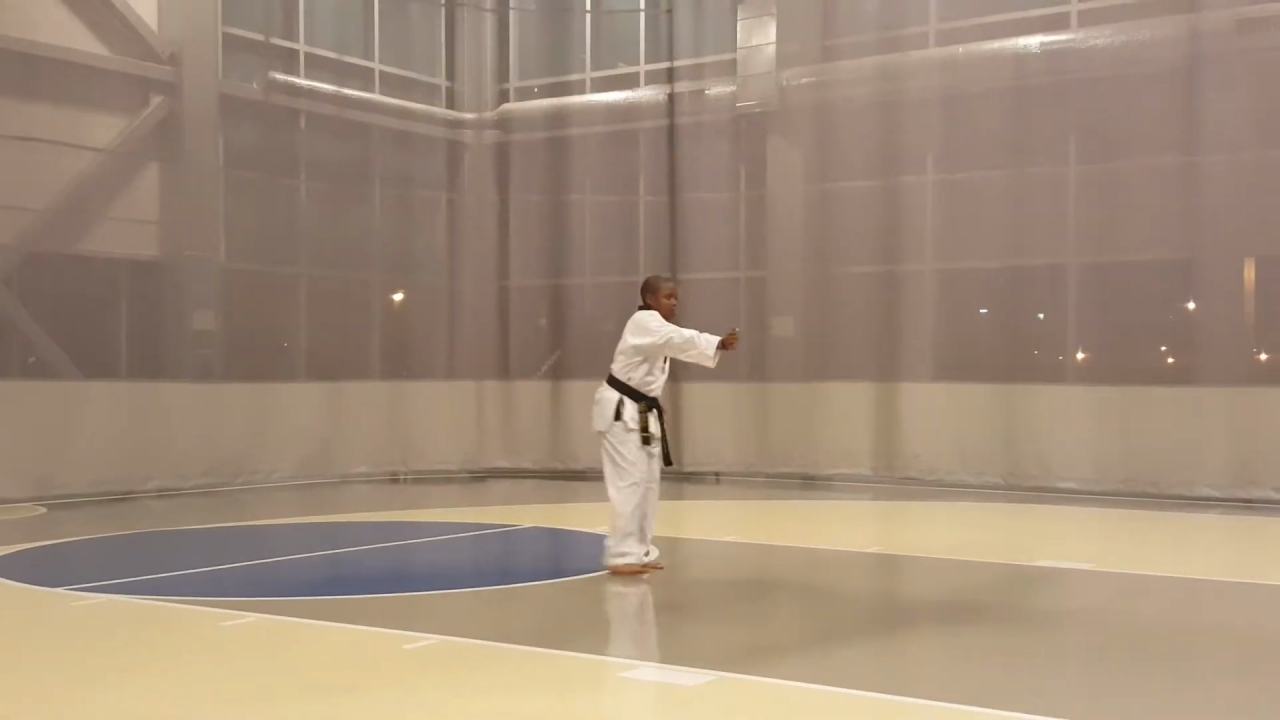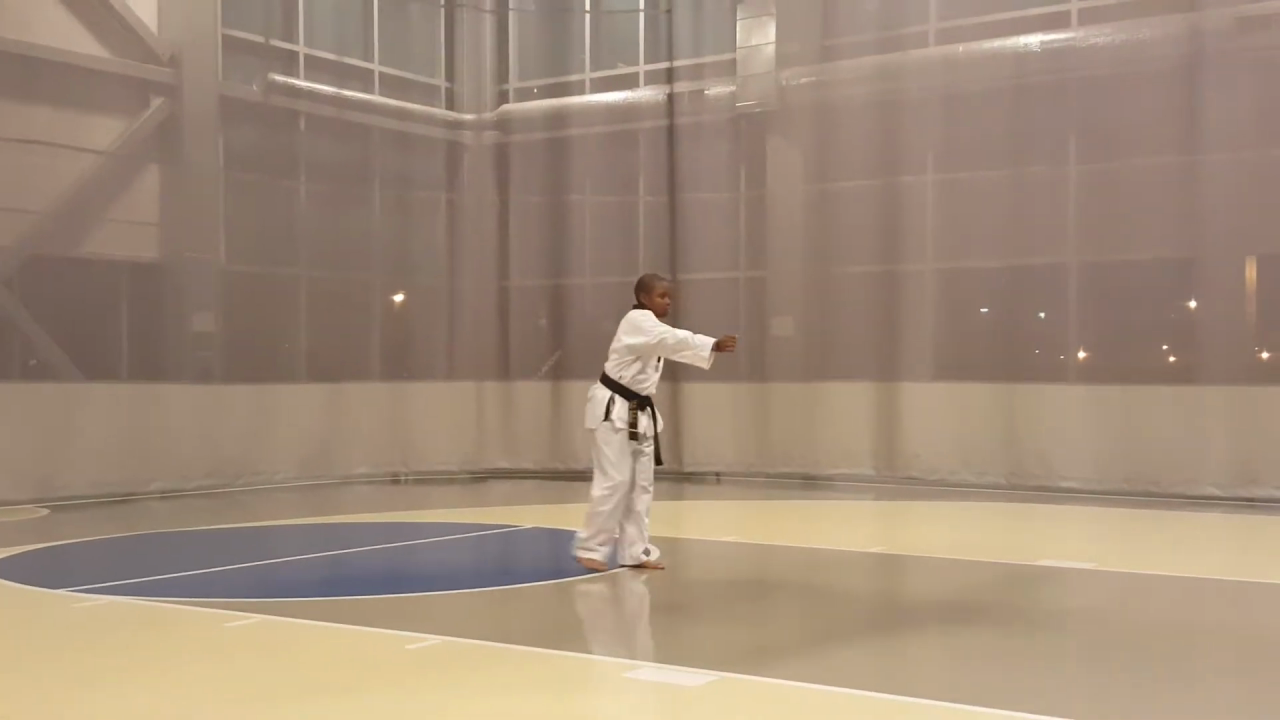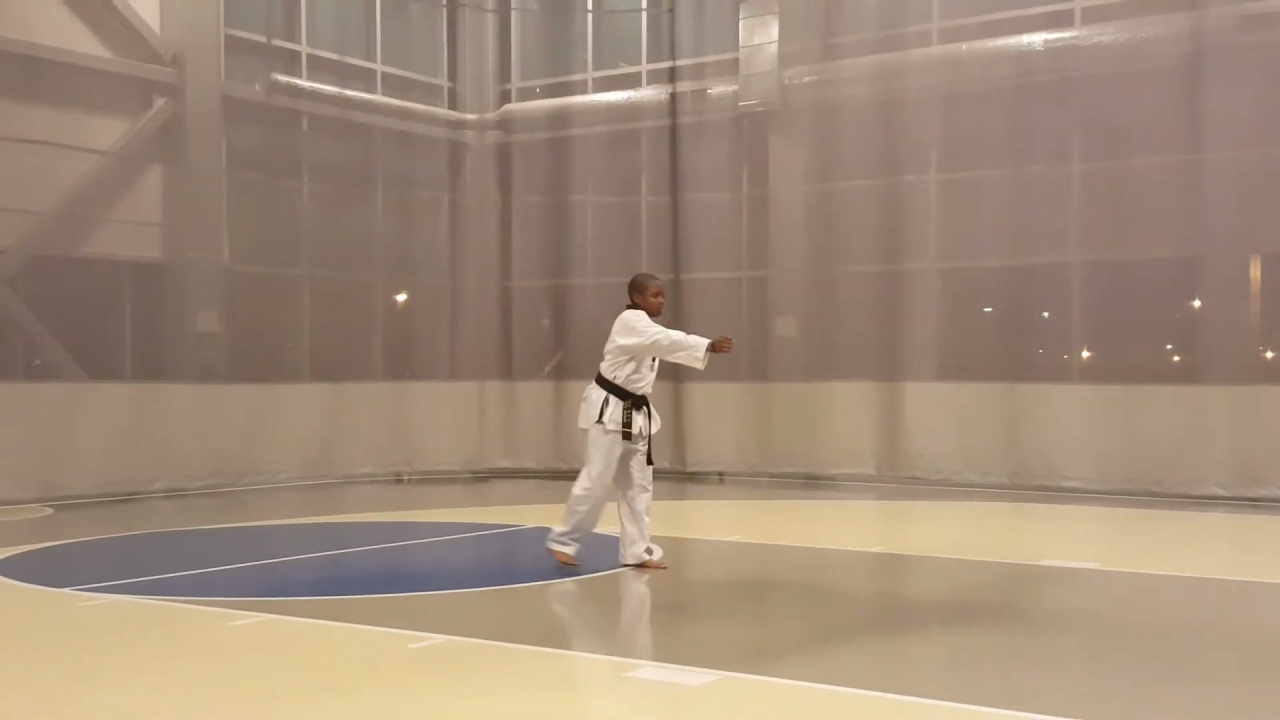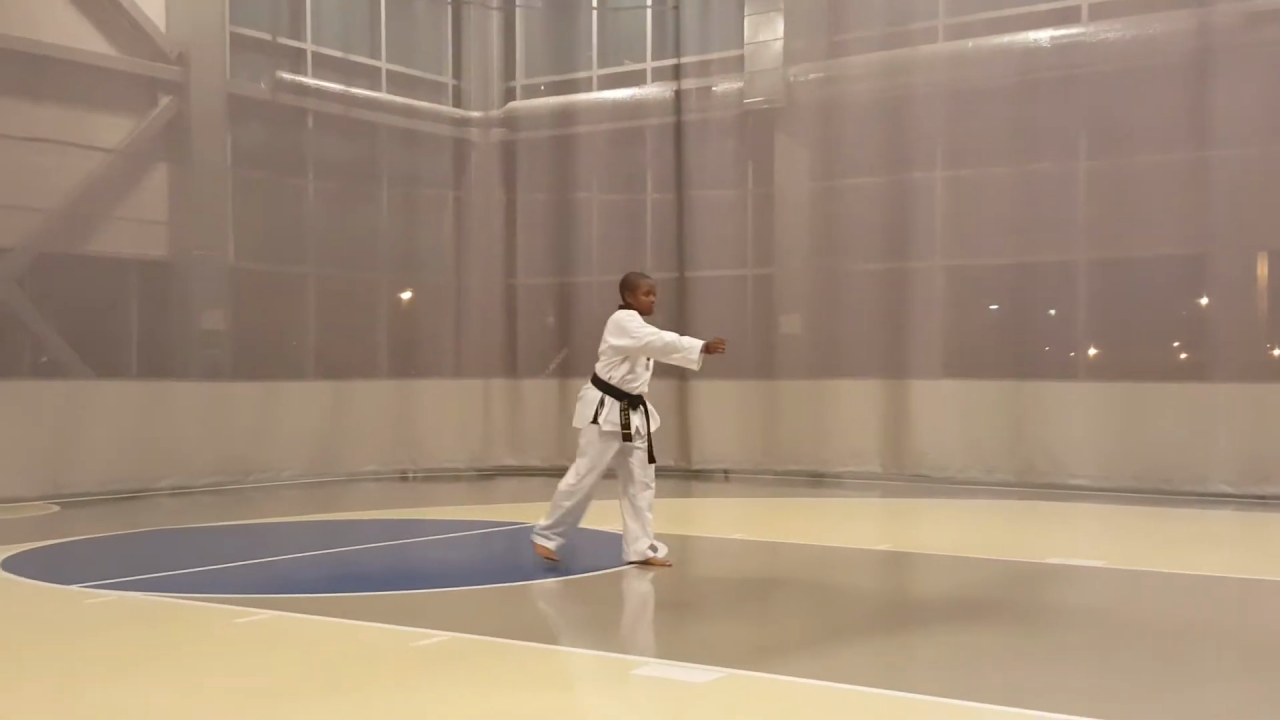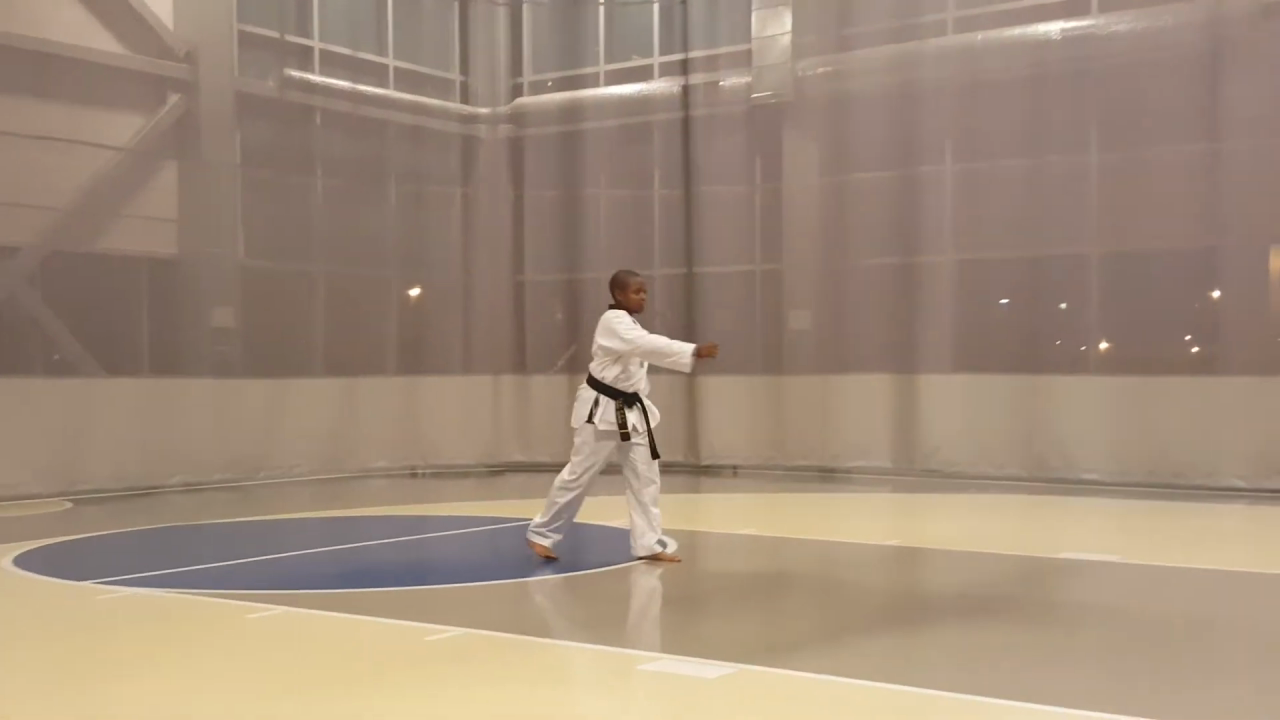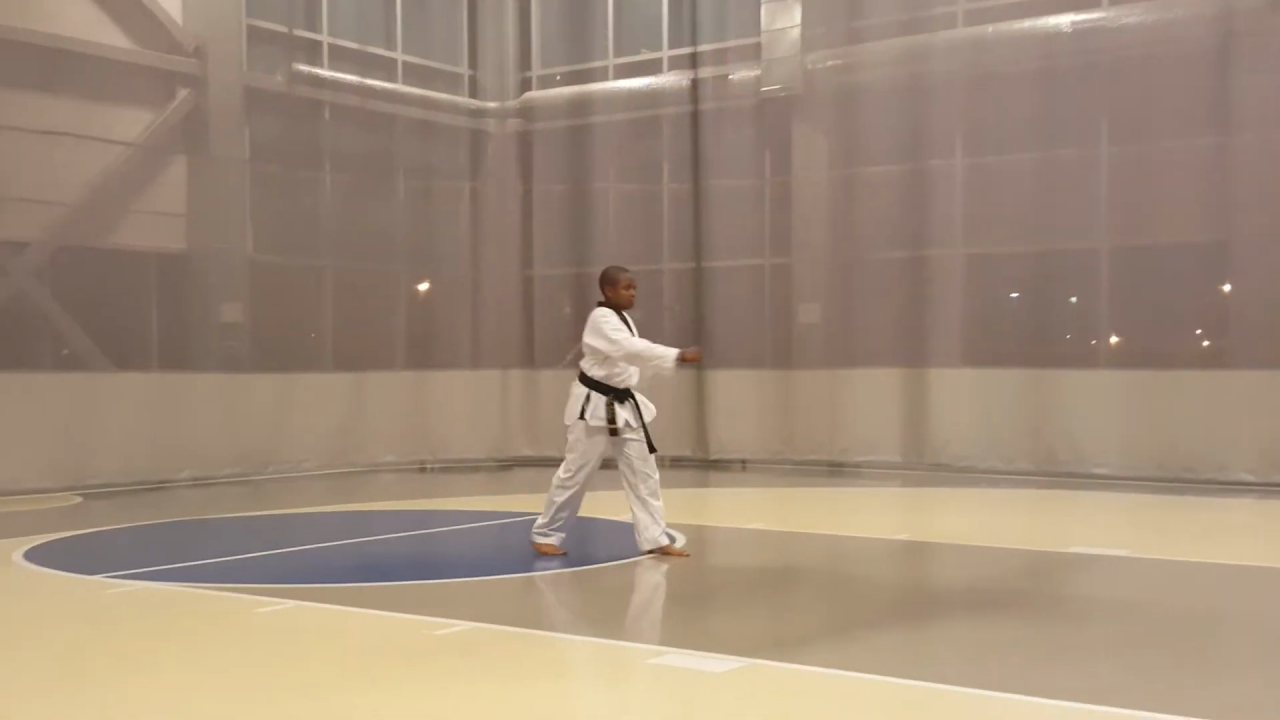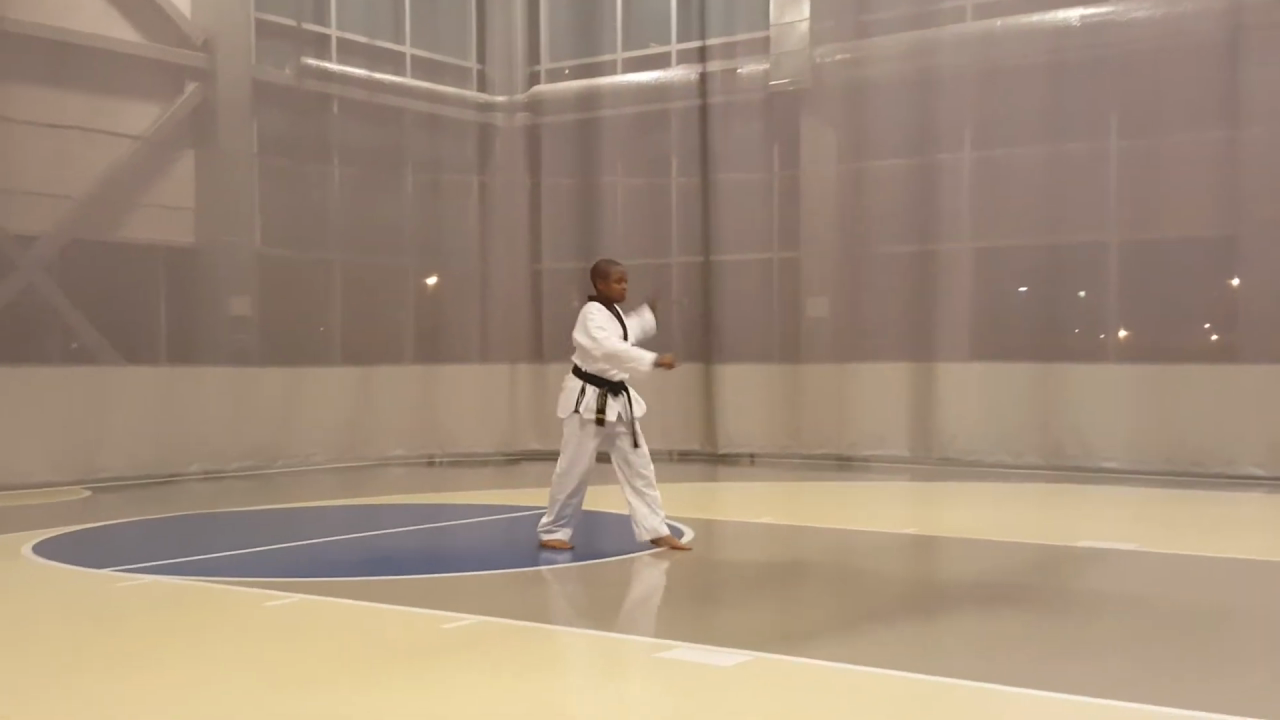
dt=0.1s
person 1, frame 1
left shoulder: (652, 327)
right shoulder: (644, 322)
right elbow: (678, 339)
left wrist: (651, 402)
right wrist: (718, 344)
left hip: (641, 412)
right hip: (621, 411)
left knee: (648, 483)
right knee: (629, 481)
left ankle: (637, 552)
right ankle: (622, 555)
person 1, frame 2
left shoulder: (650, 325)
right shoulder: (638, 321)
right elbow: (672, 340)
right wrist: (715, 344)
left hip: (638, 411)
right hip: (614, 409)
left knee: (641, 483)
right knee: (613, 480)
left ankle: (635, 551)
right ankle: (590, 549)
person 1, frame 3
left shoulder: (641, 324)
right shoulder: (631, 321)
right elbow: (665, 341)
right wrist: (708, 346)
left hip: (634, 412)
right hip: (608, 410)
left knee: (638, 482)
right knee: (596, 479)
left ankle: (637, 551)
right ankle: (563, 542)
person 1, frame 4
left shoulder: (635, 324)
right shoulder: (623, 321)
right elbow: (659, 342)
right wrist: (702, 347)
left hip: (632, 411)
right hip: (604, 410)
left knee: (640, 480)
right knee: (583, 476)
left ankle: (641, 549)
right ankle: (546, 535)
person 1, frame 5
left shoulder: (628, 323)
right shoulder: (614, 321)
right elbow: (647, 345)
right wrist: (693, 351)
left hip: (629, 409)
right hip: (600, 409)
left knee: (645, 475)
right knee: (578, 475)
left ankle: (650, 544)
right ankle: (542, 533)
person 1, frame 6
left shoulder: (621, 319)
right shoulder: (603, 319)
right elbow: (633, 349)
right wrist: (676, 356)
left hip: (624, 405)
right hip: (593, 406)
left knee: (643, 470)
right knee: (576, 473)
left ankle: (656, 539)
right ankle: (546, 534)
person 1, frame 7
left shoulder: (614, 312)
right shoulder: (593, 314)
right elbow: (609, 348)
left wrist: (647, 315)
right wrist: (652, 360)
left hip: (616, 398)
right hip: (587, 399)
left knee: (637, 462)
right knee: (574, 468)
left ankle: (654, 529)
right ankle: (552, 530)
